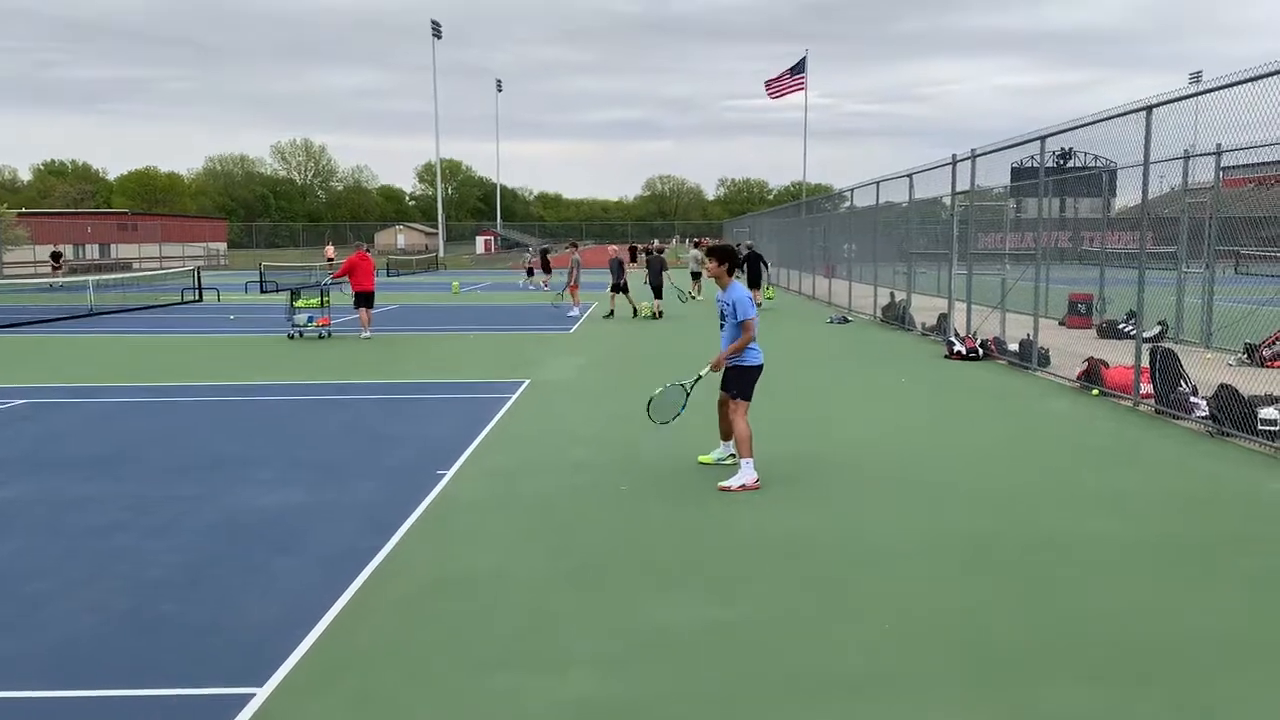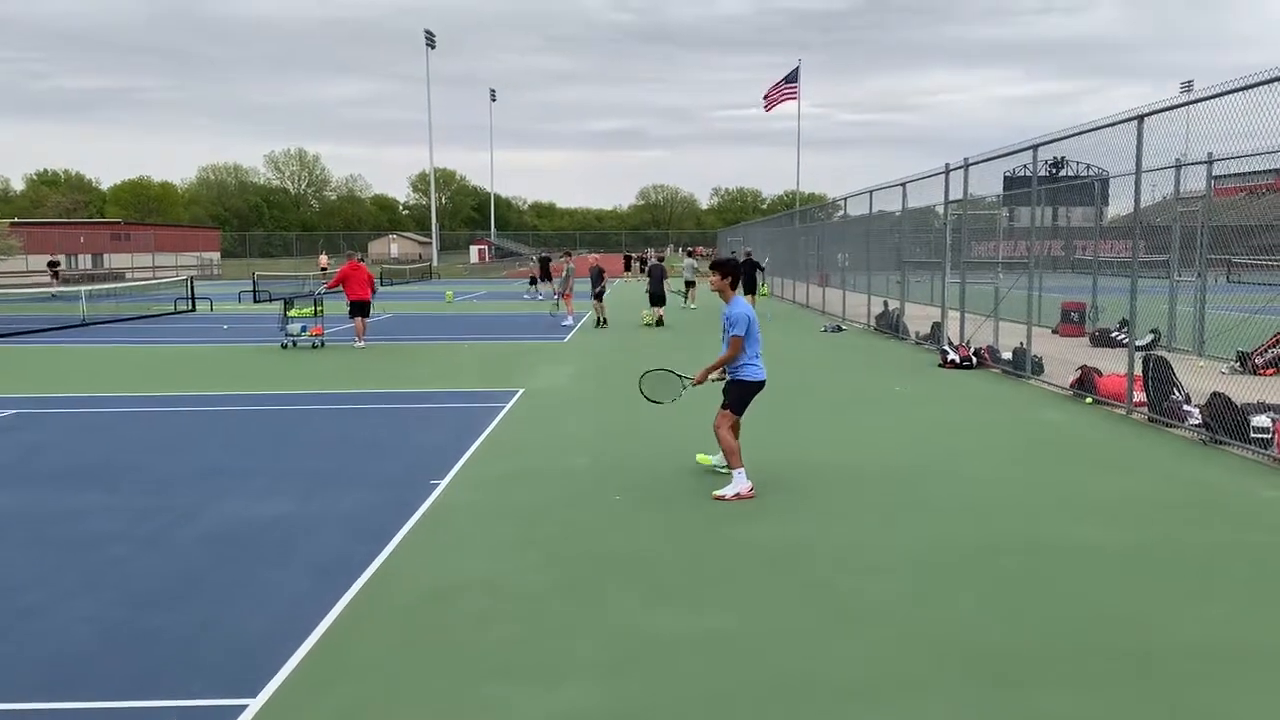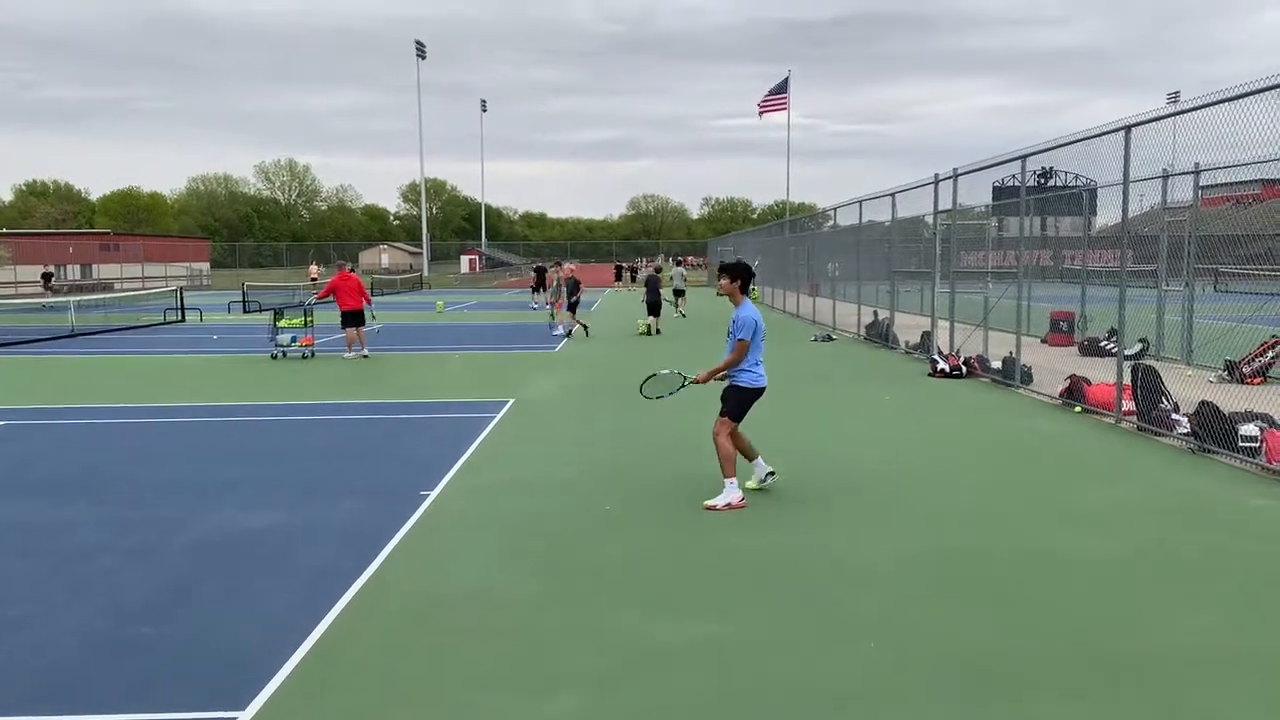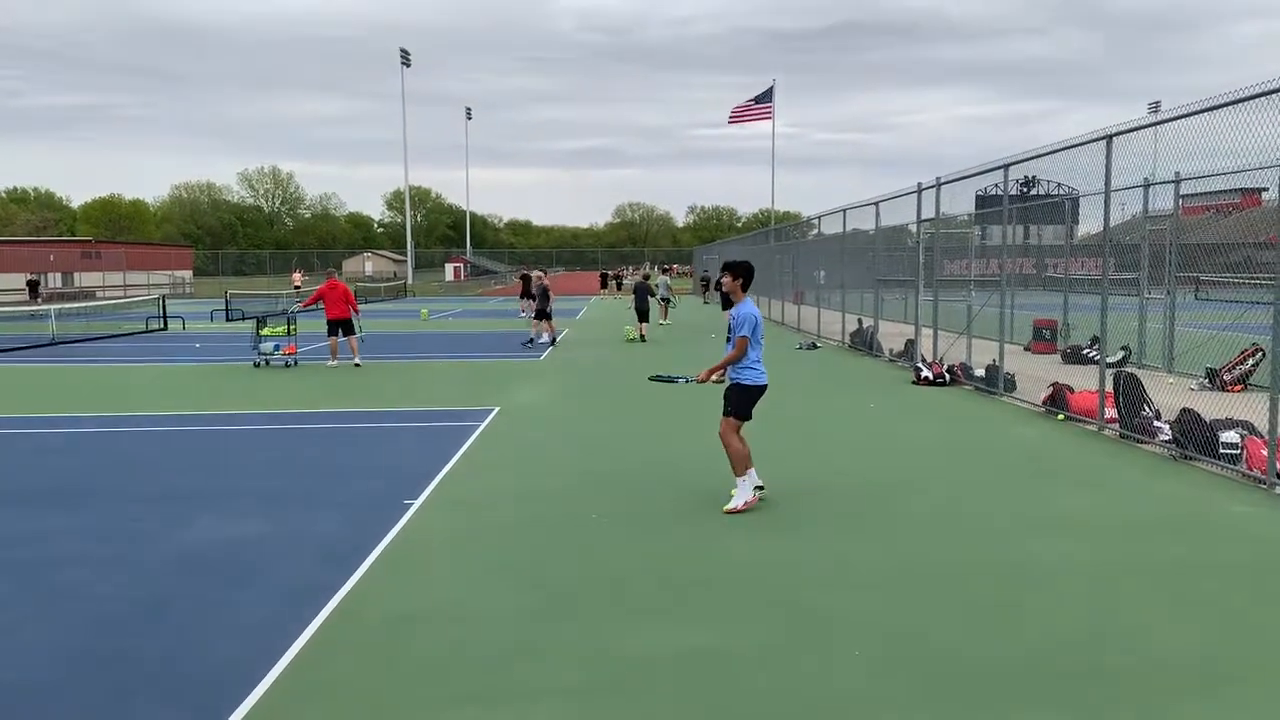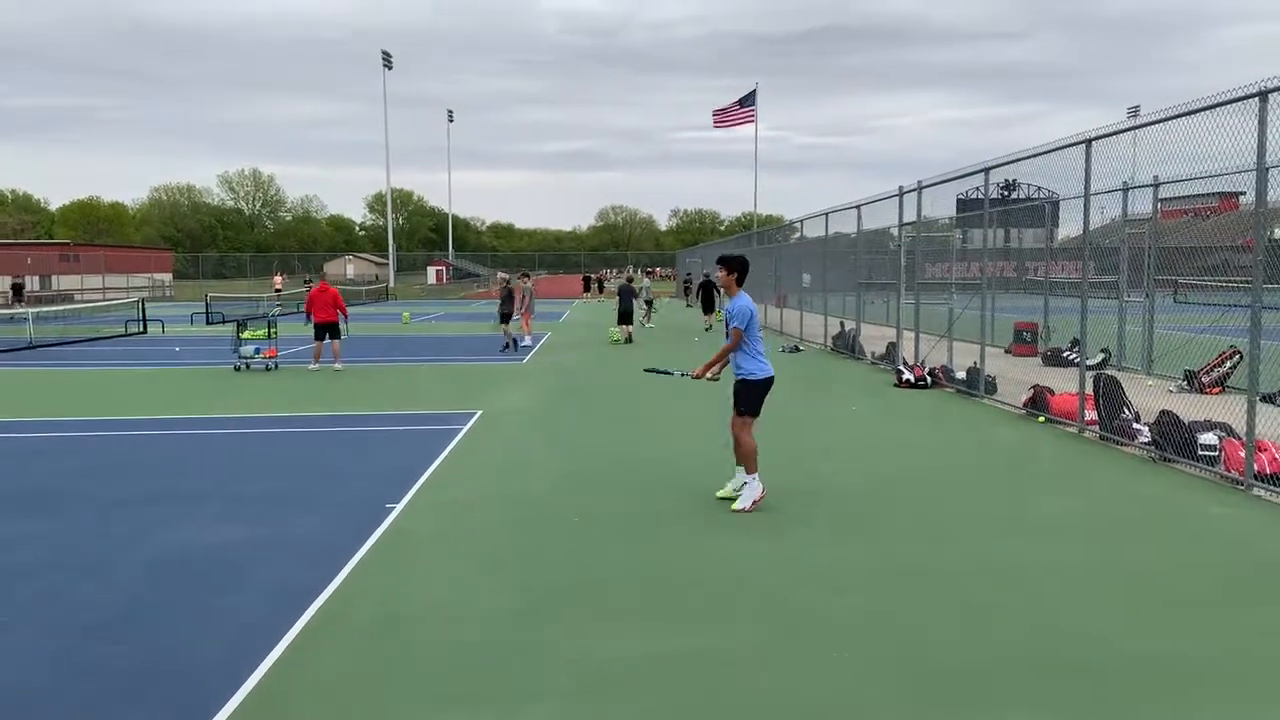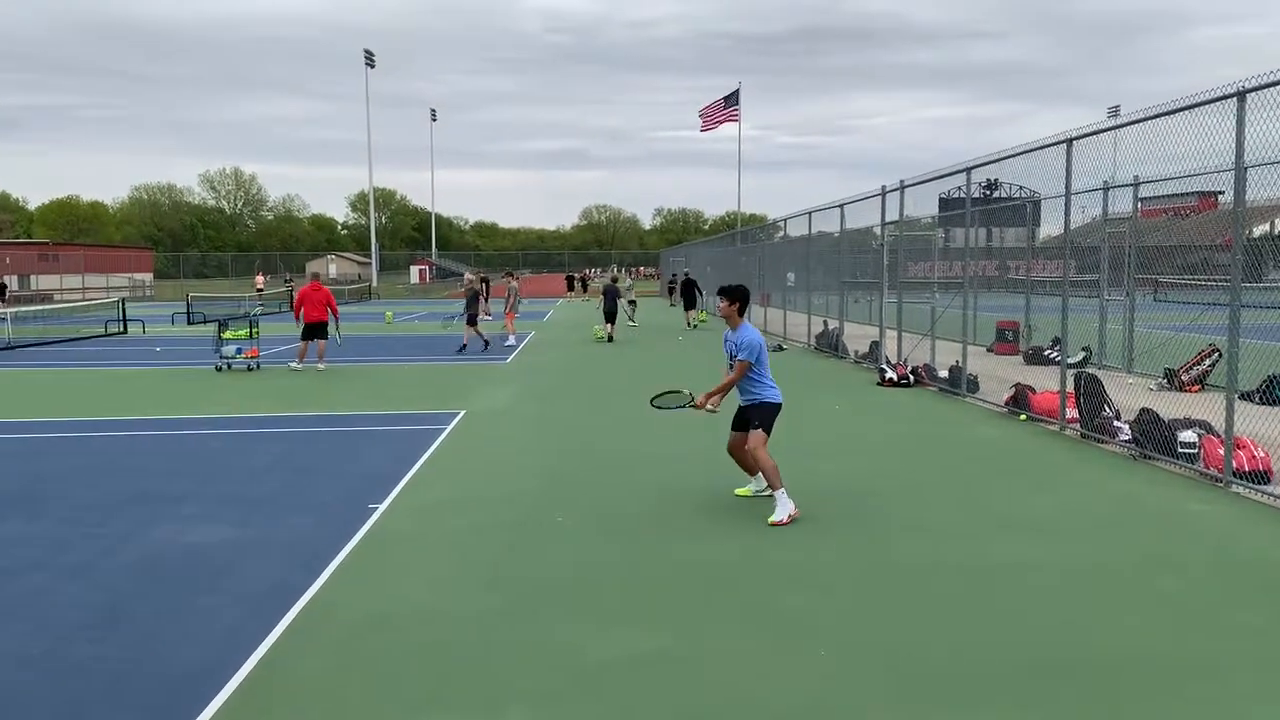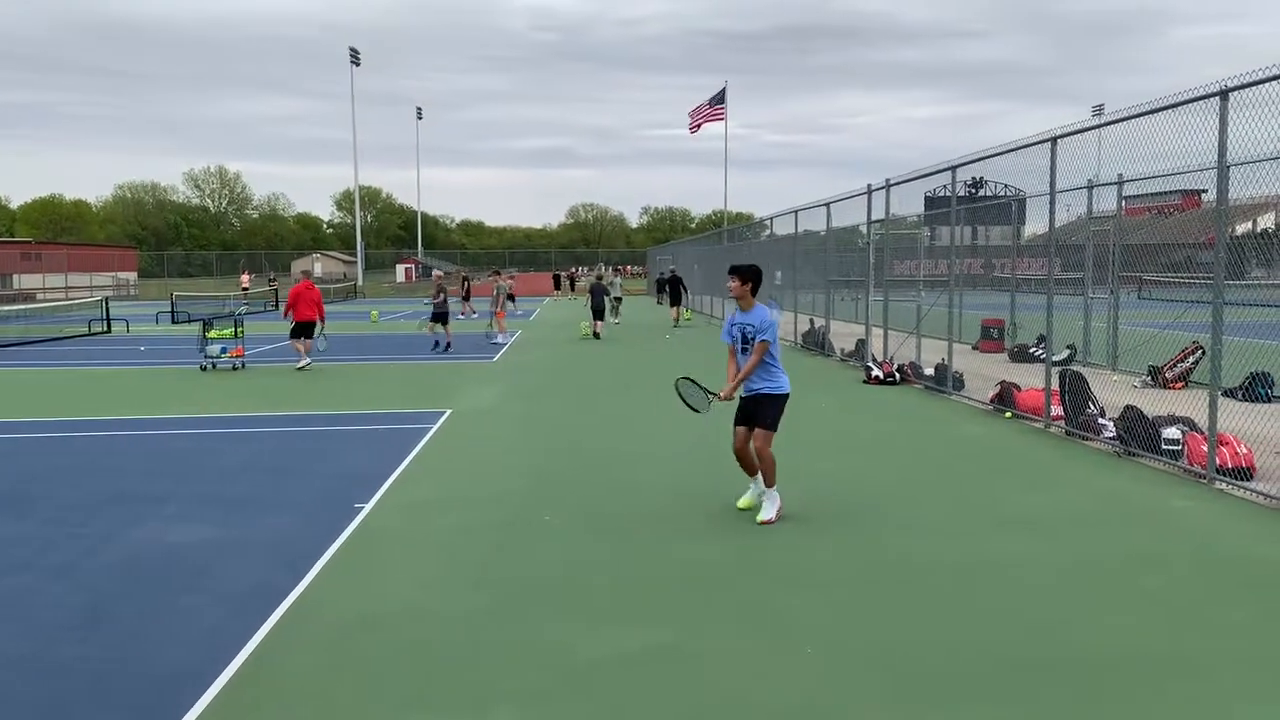
dt=0.3s
person 1, frame 1
left shoulder: (739, 296)
right shoulder: (721, 294)
left elbow: (748, 336)
left wrist: (721, 358)
right wrist: (723, 357)
left hip: (747, 362)
right hip: (735, 361)
left knee: (736, 414)
right knee: (723, 404)
left ankle: (748, 474)
right ankle: (726, 451)
person 1, frame 2
left shoulder: (739, 311)
right shoulder: (729, 307)
left elbow: (733, 352)
left wrist: (706, 372)
right wrist: (722, 369)
left hip: (747, 376)
right hip: (739, 374)
left knee: (721, 424)
right knee: (729, 418)
left ankle: (742, 483)
right ankle: (724, 459)
person 1, frame 3
left shoulder: (746, 316)
right shoulder: (739, 311)
left elbow: (738, 355)
left wrist: (710, 374)
right wrist: (723, 372)
left hip: (746, 383)
right hip: (742, 381)
left knee: (720, 432)
right knee: (730, 430)
left ankle: (732, 493)
right ankle: (762, 470)
person 1, frame 4
left shoulder: (746, 313)
right shoulder: (737, 309)
left elbow: (739, 352)
left wrist: (711, 371)
right wrist: (722, 371)
left hip: (749, 381)
right hip: (741, 380)
left knee: (726, 431)
right knee: (732, 432)
left ankle: (745, 489)
right ankle: (752, 483)
person 1, frame 5
left shoulder: (742, 306)
right shoulder: (732, 304)
left elbow: (732, 344)
left wrist: (706, 366)
right wrist: (718, 367)
left hip: (756, 376)
right hip: (746, 375)
left knee: (743, 430)
right knee: (736, 428)
left ankle: (753, 487)
right ankle: (740, 481)
person 1, frame 6
left shoulder: (750, 338)
right shoulder: (728, 334)
left elbow: (737, 376)
right elbow: (732, 372)
left wrist: (708, 395)
right wrist: (718, 398)
left hip: (766, 400)
right hip: (748, 400)
left knee: (755, 447)
right knee: (734, 447)
left ankle: (784, 503)
right ankle: (760, 483)
person 1, frame 7
left shoulder: (766, 318)
right shoulder: (732, 319)
left elbow: (756, 358)
right elbow: (733, 357)
left wrist: (733, 387)
right wrist: (729, 387)
left hip: (773, 390)
right hip: (748, 391)
left knee: (761, 446)
right knee: (739, 446)
left ankle: (772, 498)
right ankle: (756, 483)
